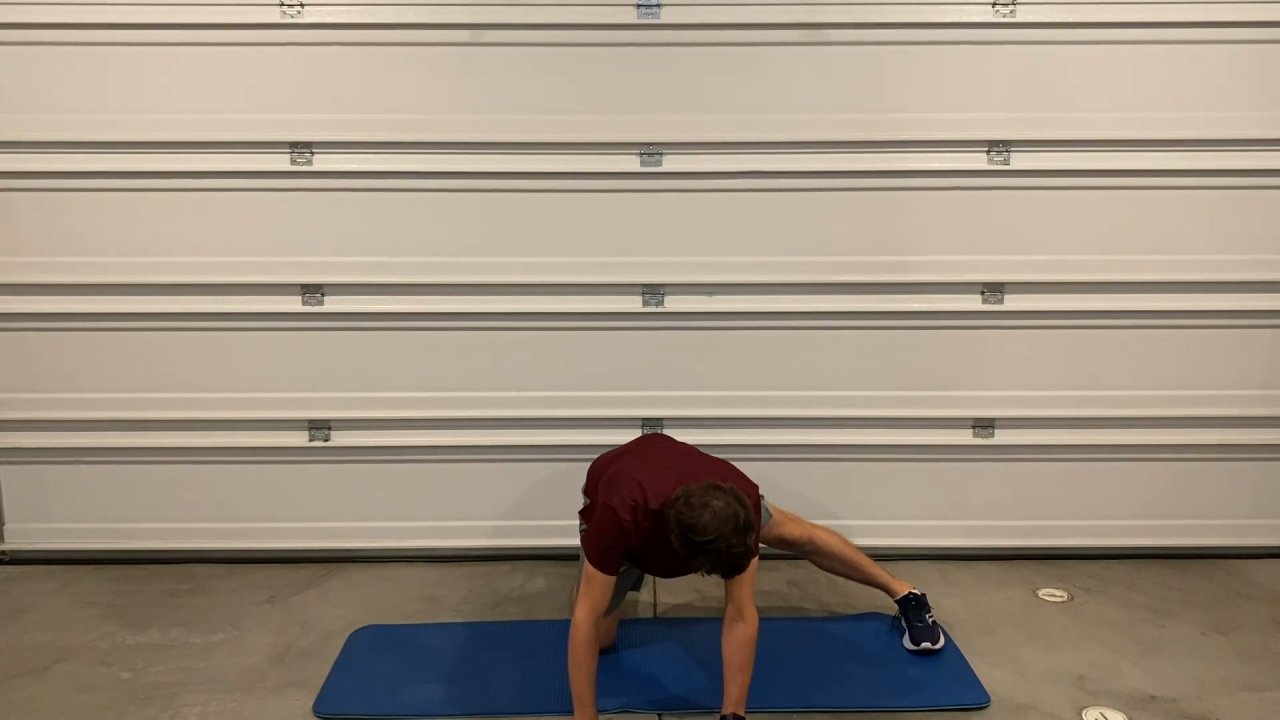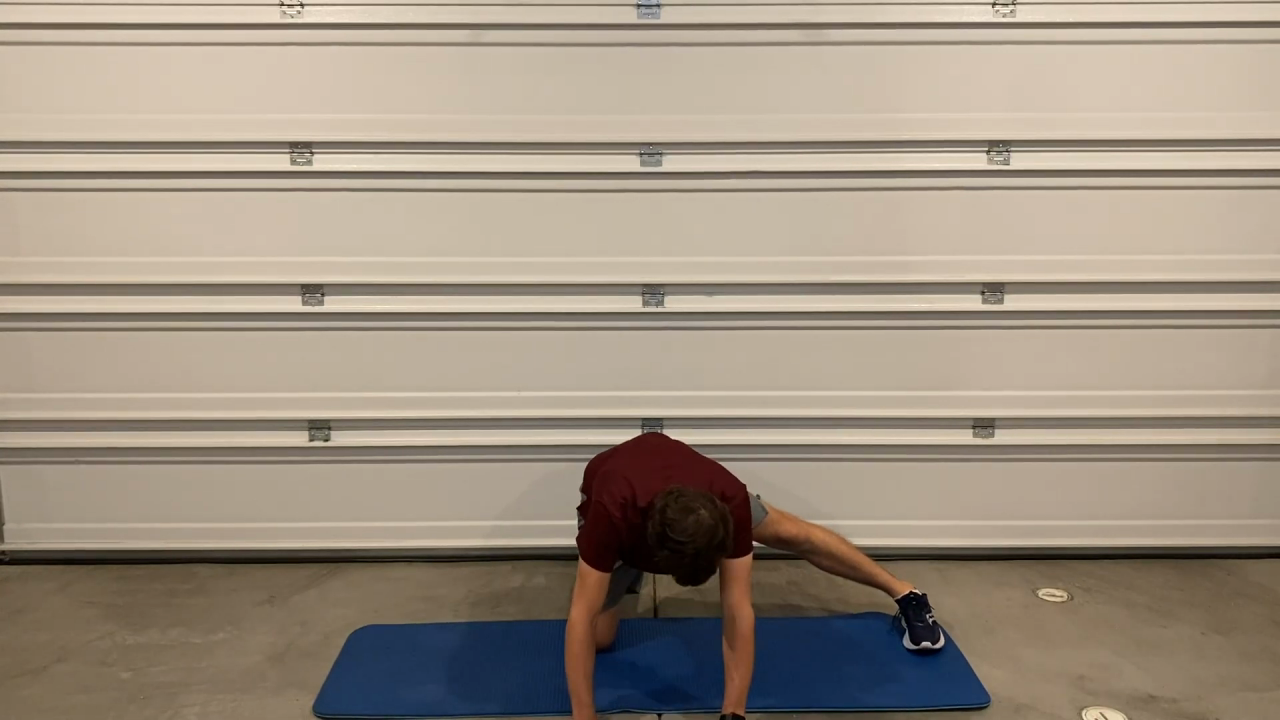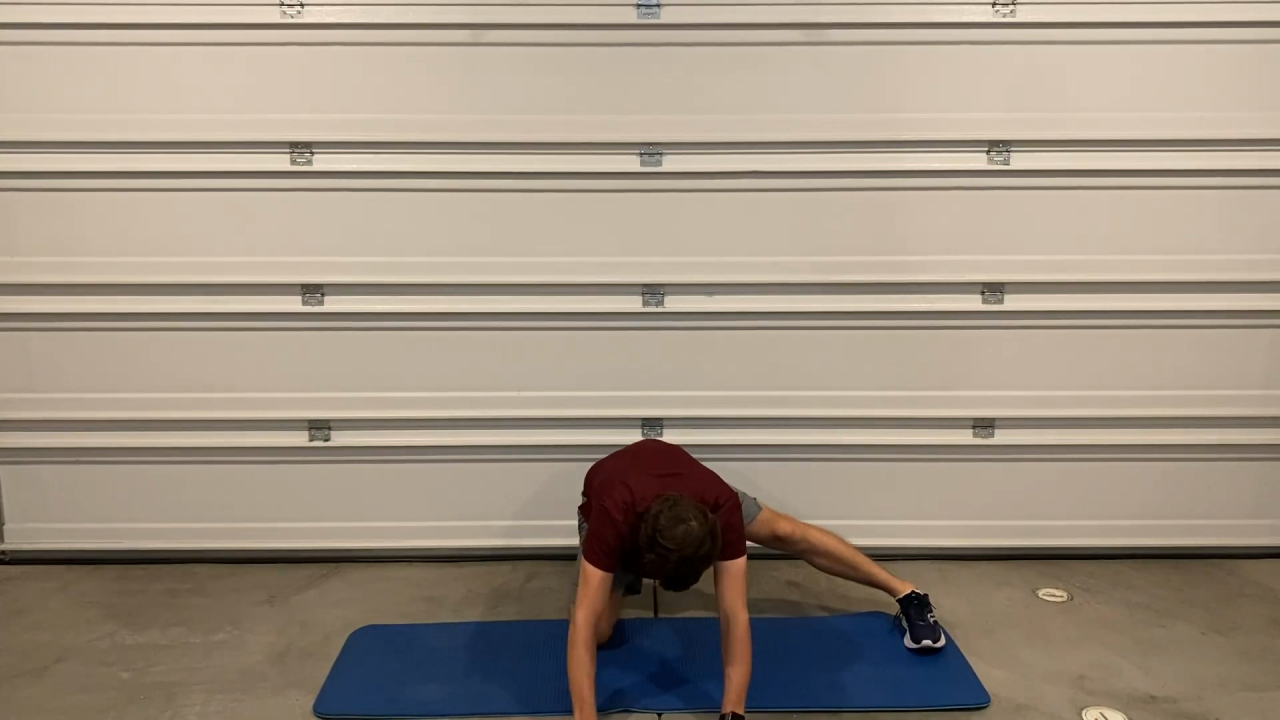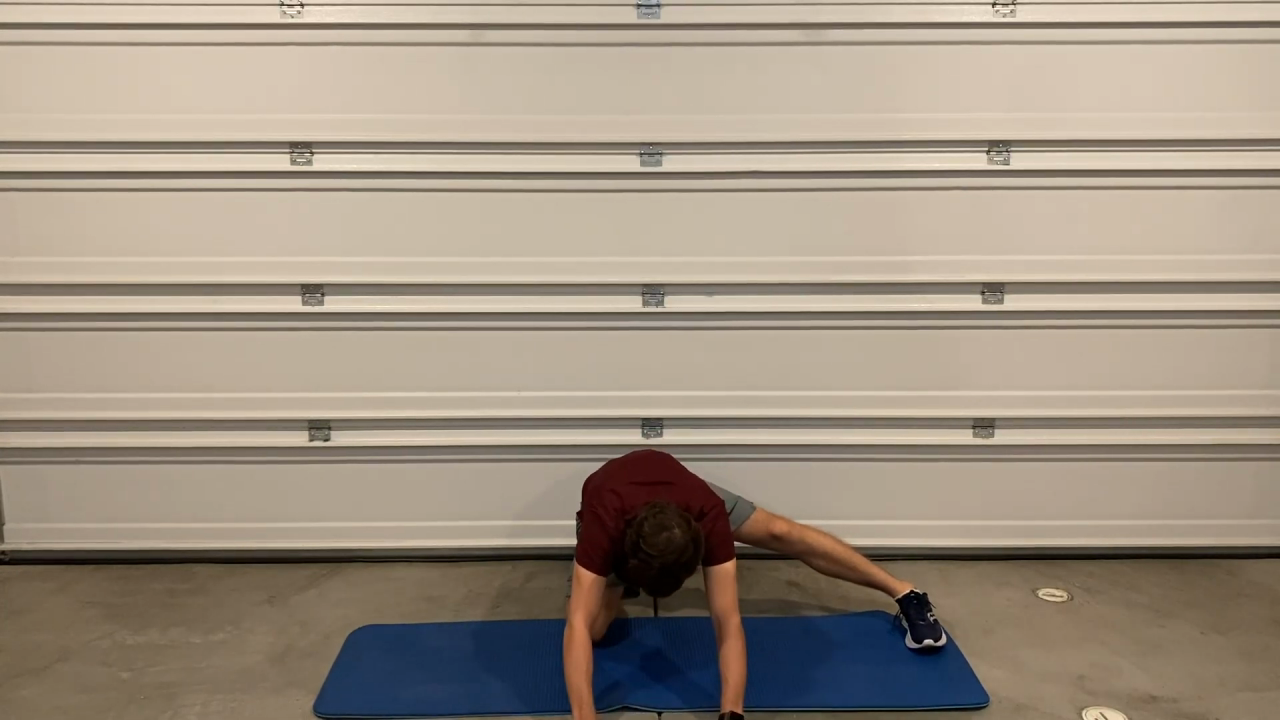
dt=0.5s
person 1, frame 1
left shoulder: (739, 501)
right shoulder: (620, 515)
left elbow: (740, 615)
right elbow: (585, 621)
left hip: (678, 470)
right hip: (612, 488)
left knee: (792, 534)
right knee: (599, 635)
left ankle: (903, 593)
right ankle: (610, 576)
person 1, frame 2
left shoulder: (728, 501)
right shoulder: (613, 512)
left elbow: (738, 612)
right elbow: (581, 620)
left hip: (680, 476)
right hip: (620, 501)
left knee: (788, 533)
right knee: (600, 635)
left ankle: (904, 593)
right ankle: (624, 573)
person 1, frame 3
left shoulder: (721, 506)
right shoulder: (614, 515)
left elbow: (734, 615)
right elbow: (584, 622)
left hip: (673, 475)
right hip: (613, 496)
left knee: (783, 532)
right knee: (598, 629)
left ankle: (905, 593)
right ankle: (624, 576)
person 1, frame 4
left shoulder: (707, 514)
right shoulder: (605, 522)
left elbow: (728, 621)
right elbow: (578, 625)
left hip: (669, 483)
right hip: (616, 511)
left knee: (780, 533)
right knee: (592, 625)
left ankle: (904, 593)
right ankle: (620, 583)
